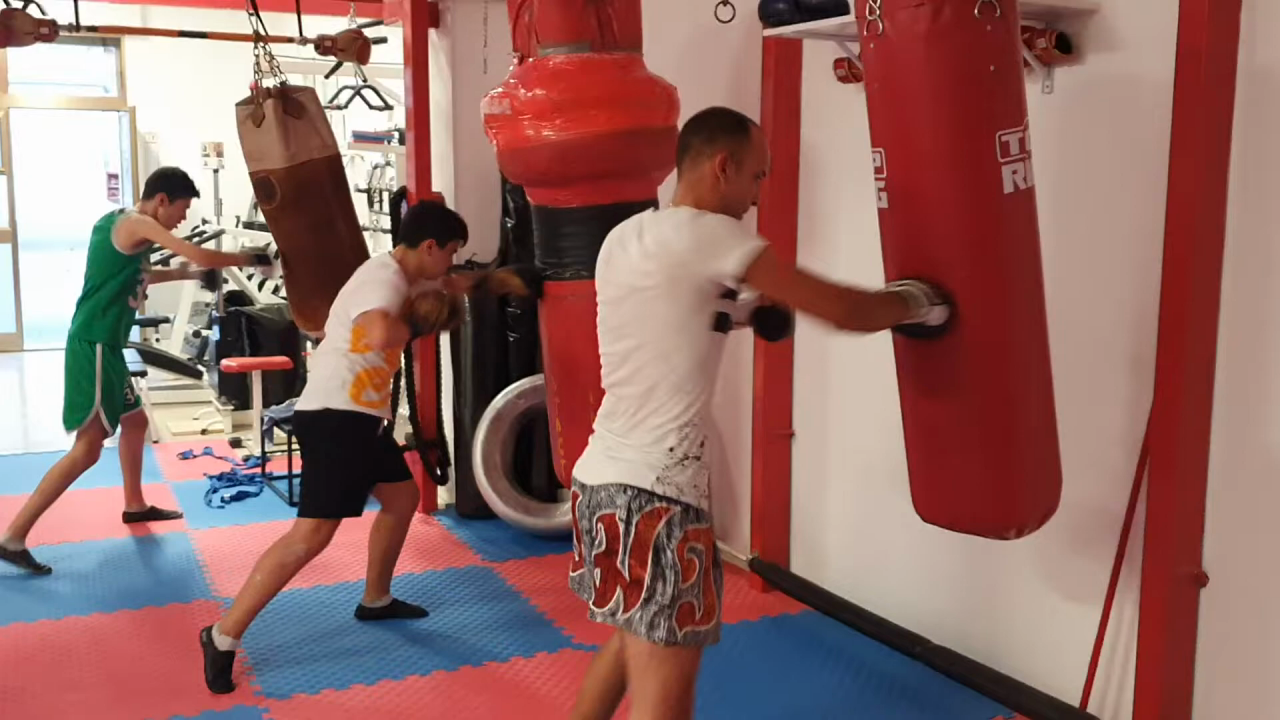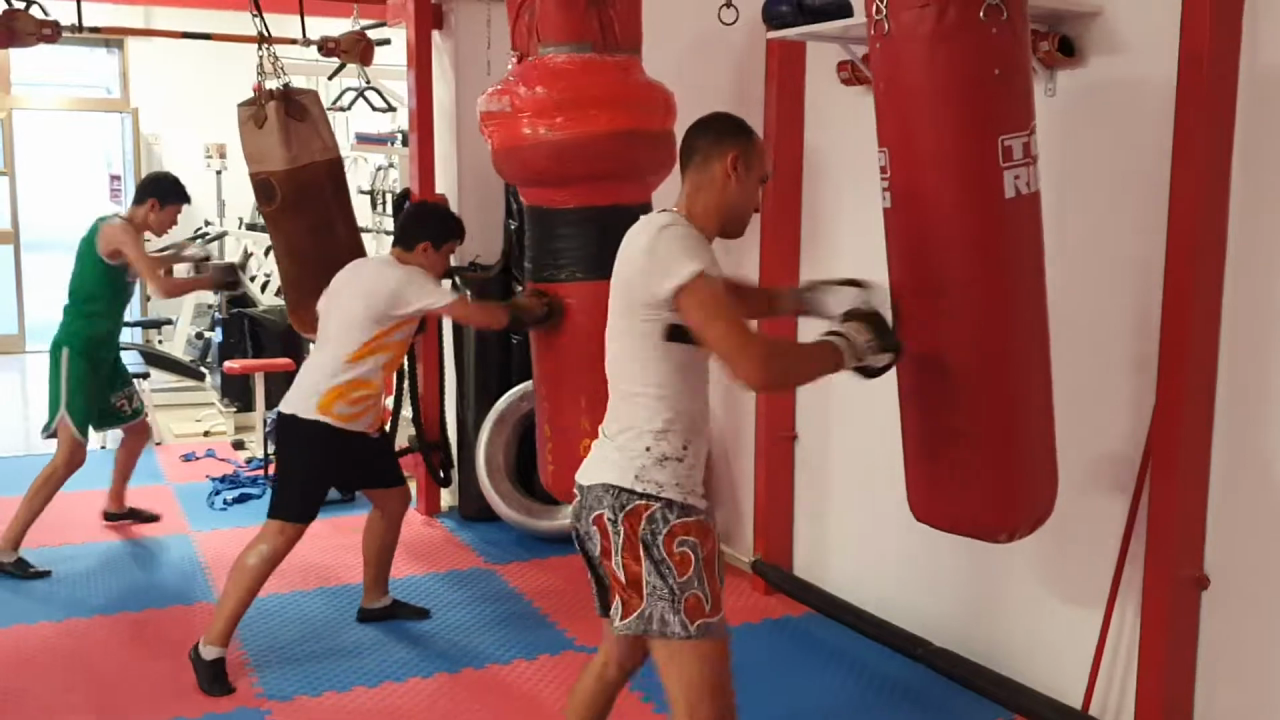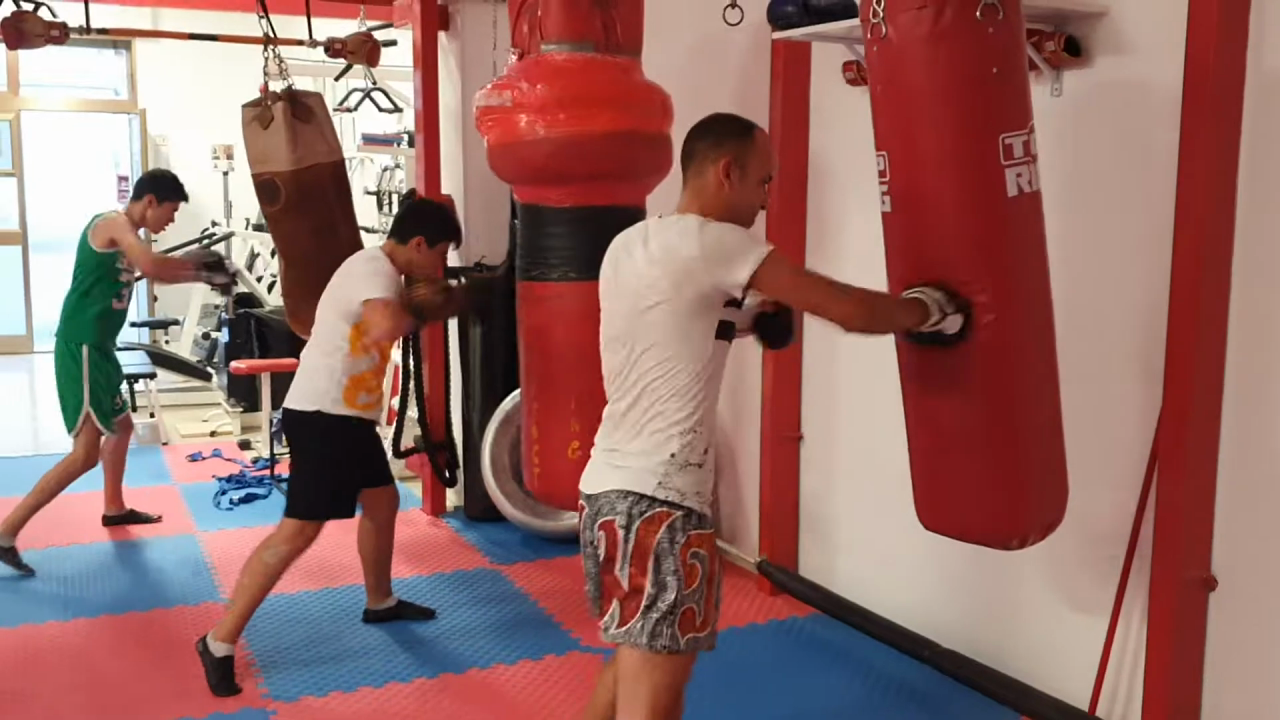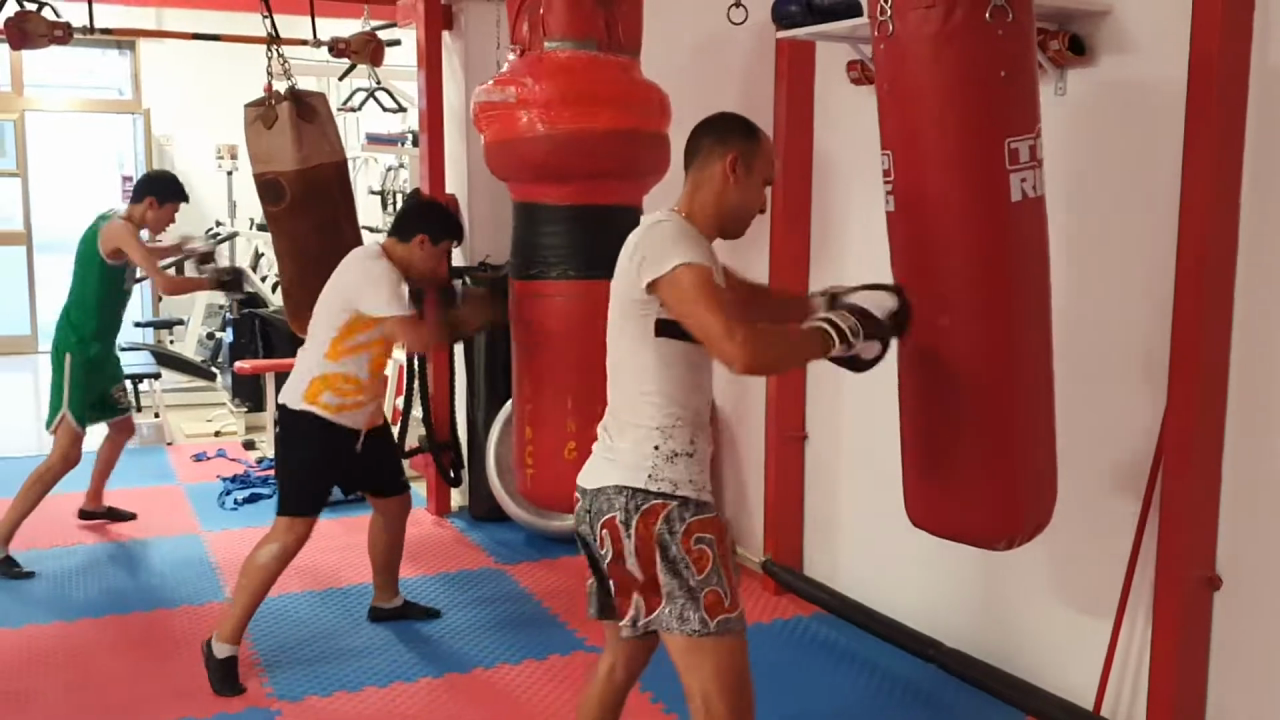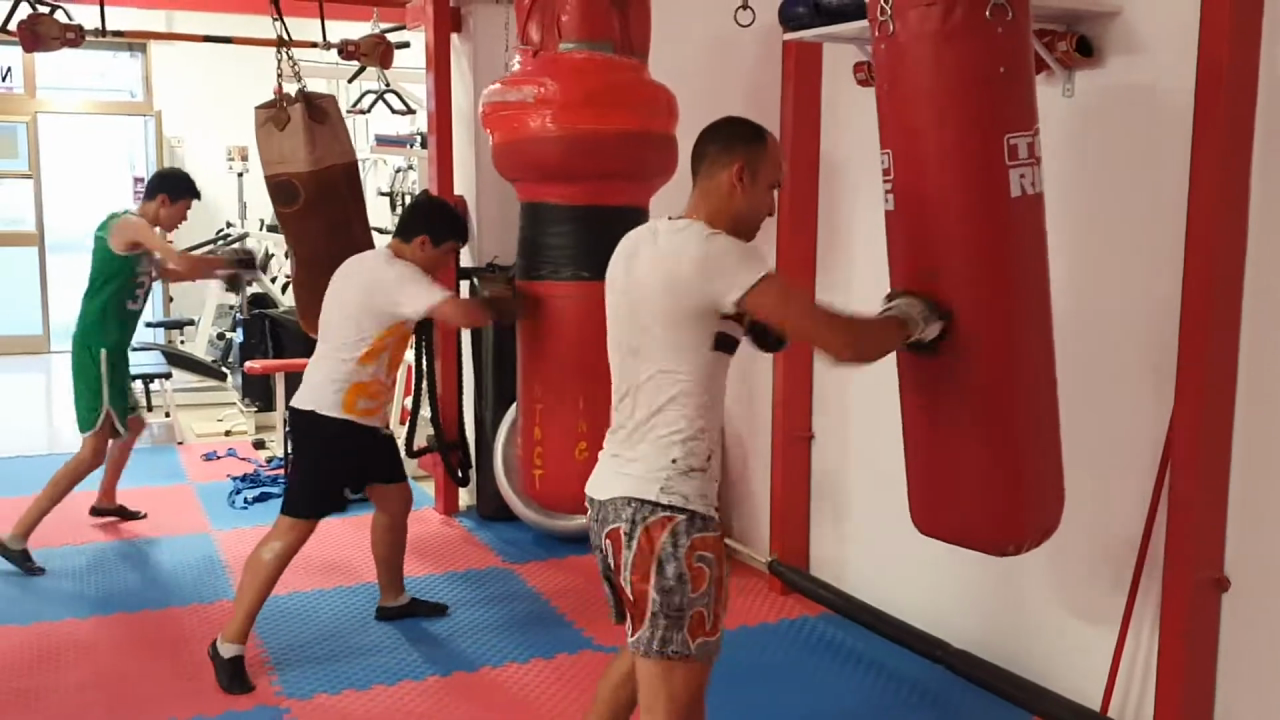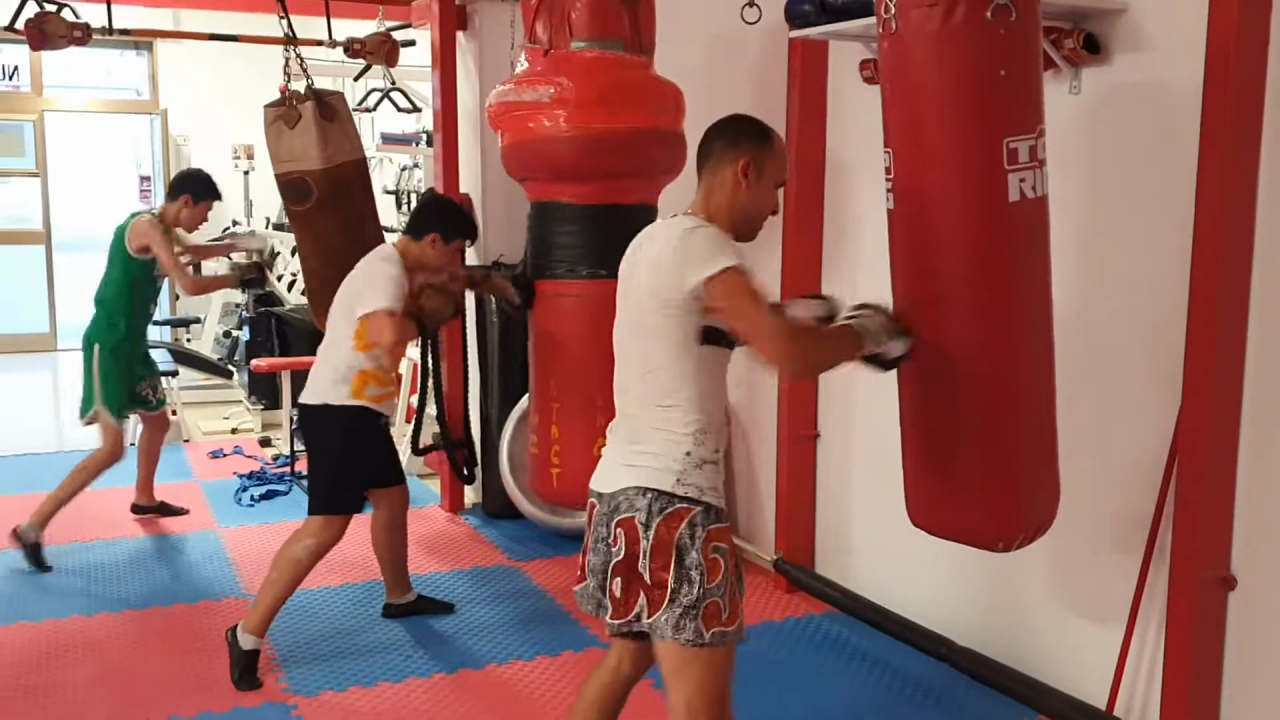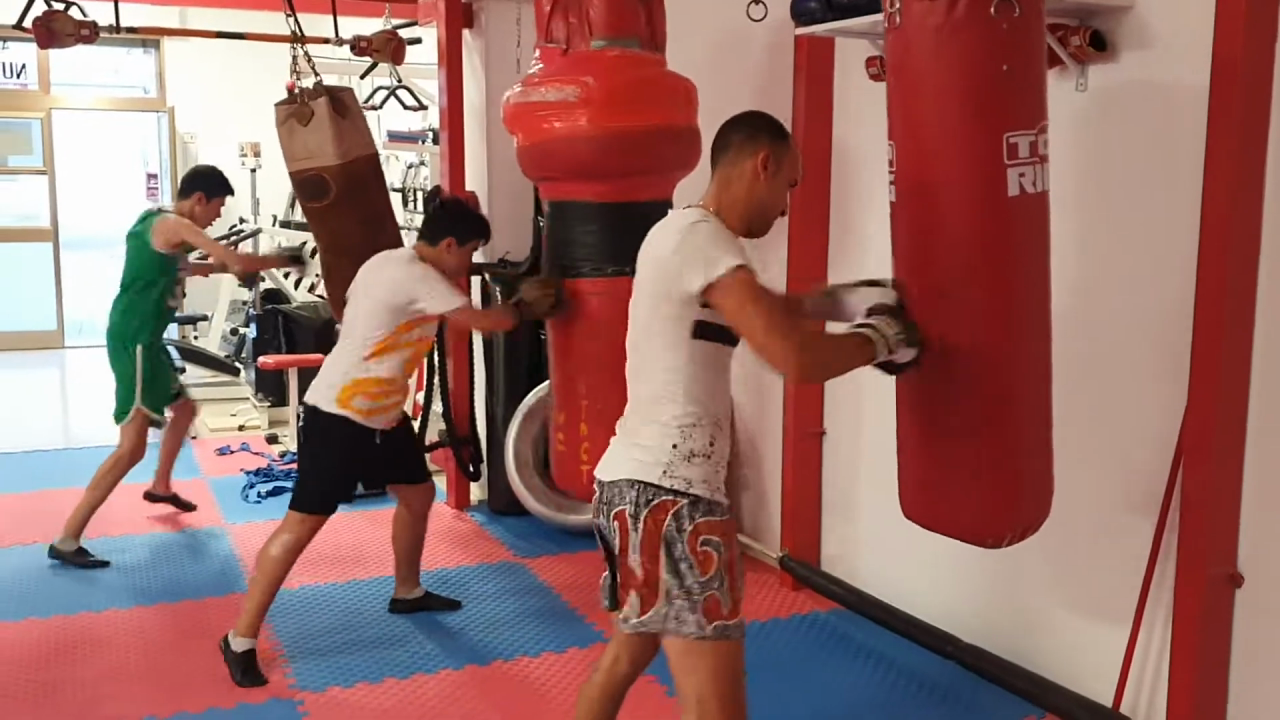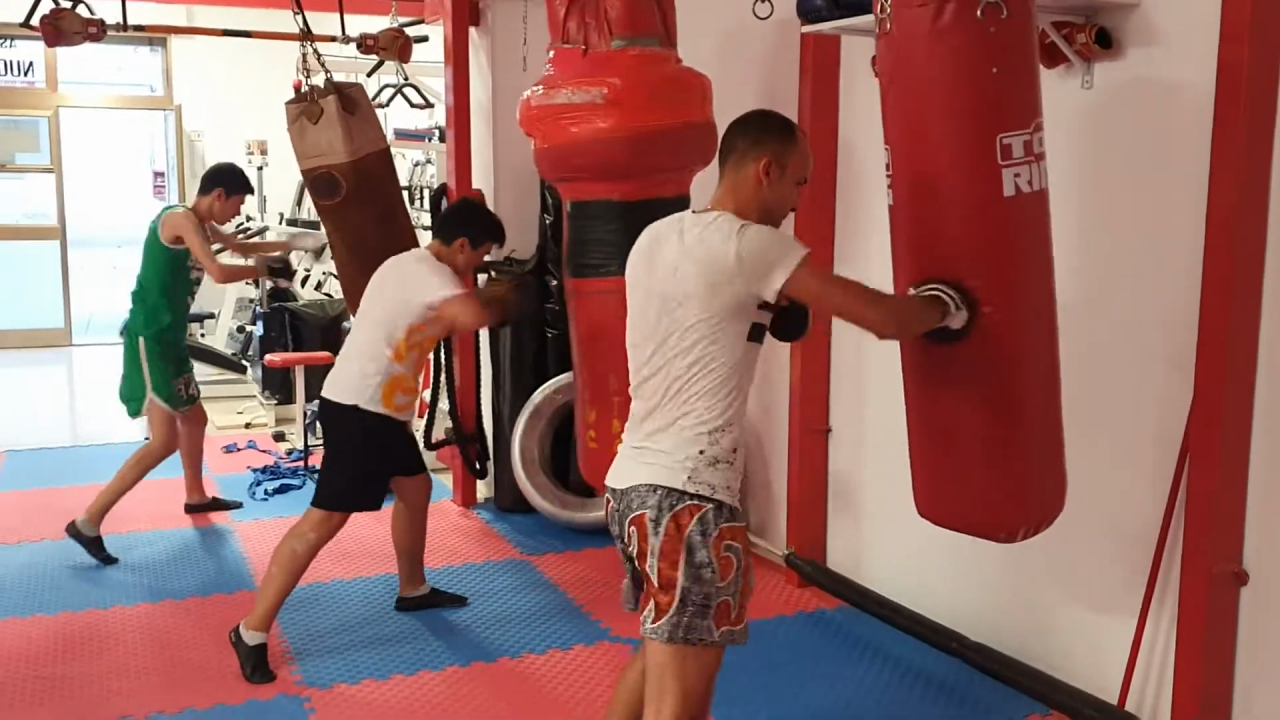
dt=0.2s
person 1, frame 1
left shoulder: (622, 238)
right shoulder: (706, 235)
right elbow: (841, 309)
right wrist: (917, 301)
left hip: (602, 477)
right hip: (655, 493)
left knee: (631, 646)
person 1, frame 2
left shoulder: (657, 236)
right shoulder: (674, 244)
left elbow: (736, 301)
right elbow: (757, 368)
left wrist: (812, 296)
right wrist: (851, 344)
left hip: (609, 482)
right hip: (646, 493)
left knee: (623, 649)
person 1, frame 3
left shoulder: (630, 243)
right shoulder: (711, 242)
right elbow: (846, 308)
left wrist: (752, 306)
right wrist: (933, 306)
left hip: (613, 485)
right hip: (657, 498)
left knee: (635, 663)
person 1, frame 4
left shoulder: (664, 240)
right shoulder: (668, 238)
left elbow: (742, 301)
right elbow: (744, 350)
left wrist: (834, 300)
right wrist: (844, 331)
left hip: (605, 483)
right hip: (653, 491)
left knee: (627, 651)
person 1, frame 5
left shoulder: (635, 246)
right shoulder: (709, 251)
right elbow: (841, 341)
right wrist: (917, 319)
left hip: (621, 489)
right hip: (663, 503)
left knee: (643, 657)
person 1, frame 6
left shoulder: (651, 243)
right shoulder: (701, 246)
right elbow: (788, 352)
right wrist: (867, 329)
left hip: (617, 485)
right hip: (669, 499)
left knee: (630, 654)
person 1, frame 7
left shoulder: (672, 233)
right shoulder: (705, 240)
left elbow: (761, 311)
right elbow: (795, 359)
right wrist: (878, 336)
left hip: (626, 475)
right hip: (669, 489)
left knee: (632, 644)
person 1, frame 8
left shoulder: (653, 238)
right shoulder: (747, 242)
right elbow: (882, 317)
left wrist: (782, 304)
right wrist: (943, 304)
left hip: (638, 479)
right hip: (687, 492)
left knee: (661, 656)
person 2, frame 1
left shoulder: (387, 271)
right shoulder: (387, 274)
right elbow: (380, 334)
left hip: (359, 415)
right hip: (335, 417)
left knee: (402, 497)
right knee: (313, 533)
left ankle: (375, 599)
right ankle: (222, 637)
person 2, frame 2
left shoulder: (362, 270)
right shoulder: (405, 279)
right elbow: (480, 316)
right wrist: (527, 311)
left hip: (354, 420)
right hip: (313, 421)
left knee: (391, 499)
right knee: (281, 535)
left ankle: (376, 600)
right ankle: (212, 648)
person 2, frame 3
left shoulder: (370, 265)
right shoulder: (383, 270)
right elbow: (384, 329)
left wrist: (434, 297)
right wrist: (429, 303)
left hip: (348, 416)
right hip: (317, 416)
left knee: (382, 502)
right knee: (298, 532)
left ankle: (380, 601)
right ankle: (219, 643)
person 2, frame 4
left shoulder: (386, 267)
right shoulder: (376, 270)
right elbow: (422, 337)
right wrist: (467, 320)
left hip: (361, 417)
right hip: (315, 414)
left knee: (396, 505)
right knee: (292, 531)
left ankle: (387, 601)
right ankle: (223, 646)
person 2, frame 5
left shoulder: (370, 263)
right shoulder: (396, 275)
right elbow: (462, 315)
right wrist: (497, 304)
left hip: (364, 415)
right hip: (328, 417)
left knee: (395, 500)
right knee: (293, 529)
left ankle: (393, 599)
right ankle: (229, 645)
person 2, frame 6
left shoulder: (397, 264)
right shoulder: (388, 270)
right elbow: (385, 332)
left wrist: (486, 286)
right wrist: (424, 317)
left hip: (359, 409)
right hip: (339, 410)
left knee: (392, 502)
right knee: (325, 525)
left ankle: (400, 596)
right ankle: (247, 636)
person 2, frame 7
left shoulder: (390, 263)
right shoulder: (416, 276)
right elbow: (485, 323)
right wrist: (529, 303)
left hip: (381, 413)
right hip: (339, 413)
left knee: (417, 494)
right knee: (302, 526)
left ankle: (408, 592)
right ankle: (241, 640)
person 2, frame 8
left shoulder: (406, 265)
right shoulder: (429, 271)
right elbow: (477, 316)
right wrist: (501, 306)
left hip: (382, 409)
right hip: (360, 409)
left knee: (415, 488)
right knee: (326, 520)
left ankle: (413, 588)
right ankle: (251, 632)
person 3, frame 1
left shoulder: (117, 222)
right shoulder: (137, 225)
right elbow: (198, 255)
left wrist: (184, 273)
right wrist: (252, 258)
left hip: (103, 345)
right hip: (96, 345)
left knee: (134, 423)
right knee: (87, 450)
left ankle: (135, 504)
person 3, frame 2
left shoulder: (124, 231)
right shoulder: (120, 230)
right elbow: (163, 287)
left wrist: (172, 257)
right wrist: (214, 279)
left hip: (103, 352)
right hip: (75, 351)
left knee: (137, 431)
right knee: (71, 456)
left ankle: (116, 506)
person 3, frame 3
left shoulder: (125, 230)
right shoulder: (119, 222)
left elbow: (153, 270)
right elbow: (158, 267)
left wrist: (206, 267)
right wrist: (202, 263)
left hip: (96, 344)
right hip: (82, 347)
left knee: (120, 428)
right knee: (85, 453)
left ankle: (115, 507)
person 3, frame 4
left shoulder: (118, 225)
right shoulder: (119, 227)
left elbow: (149, 256)
right elbow: (165, 286)
left wrist: (183, 248)
right wrist: (220, 280)
left hip: (100, 348)
right hip: (77, 348)
left knee: (123, 426)
right knee: (67, 455)
left ankle: (93, 505)
person 3, frame 5
left shoulder: (142, 230)
right shoulder: (133, 226)
left elbow: (167, 273)
right elbow: (186, 263)
left wrist: (195, 267)
right wrist: (231, 262)
left hip: (109, 344)
right hip: (98, 347)
left knee: (129, 426)
right knee: (94, 451)
left ankle: (105, 500)
person 3, frame 6
left shoulder: (161, 228)
right shoulder: (148, 226)
left elbow: (193, 252)
right elbow: (190, 286)
left wrist: (235, 245)
right wrist: (241, 276)
left hip: (132, 342)
right hip: (108, 343)
left knee: (158, 422)
right knee: (112, 449)
left ankle: (145, 500)
right ankle: (32, 529)
person 3, frame 7
left shoulder: (158, 219)
right shoulder: (175, 226)
right elbow: (236, 263)
left wrist: (208, 267)
right wrist: (288, 259)
left hip: (147, 340)
right hip: (134, 343)
left knee: (184, 410)
right knee: (132, 445)
left ankle: (160, 487)
right ankle: (66, 541)
person 3, frame 8
left shoulder: (193, 222)
right shoulder: (182, 219)
left elbow: (240, 246)
right elbow: (220, 273)
left wrist: (284, 244)
right wrist: (267, 268)
left hip: (169, 337)
right hip: (149, 338)
left knee: (193, 418)
right knee: (163, 439)
left ankle: (196, 496)
right ankle: (87, 523)
